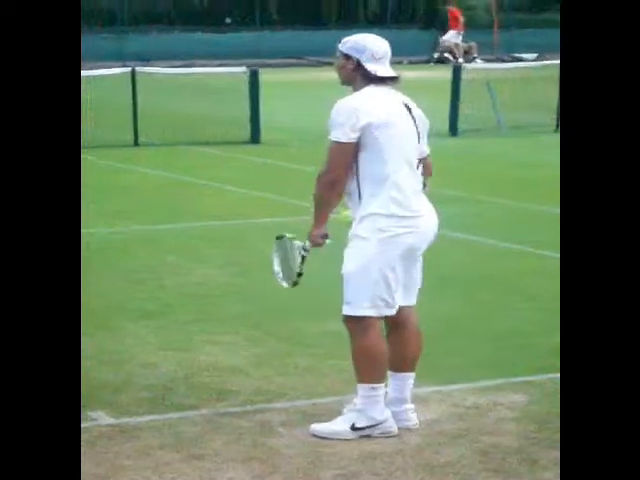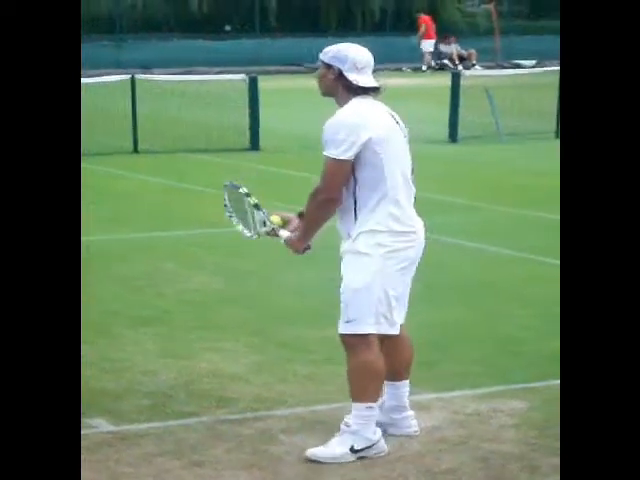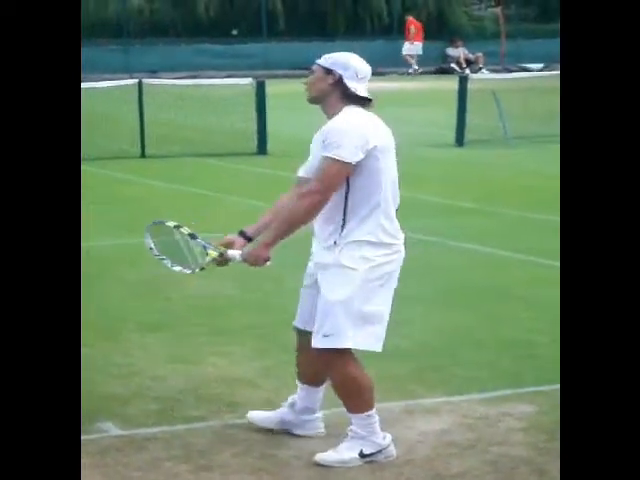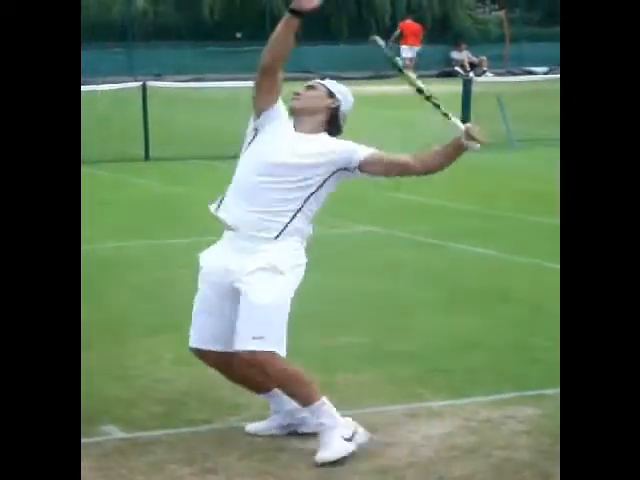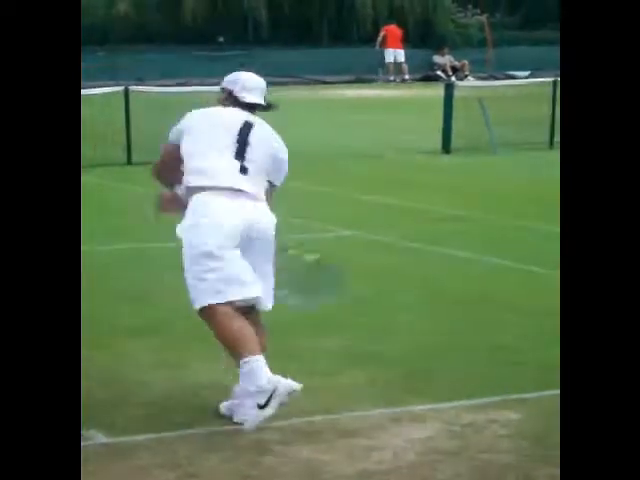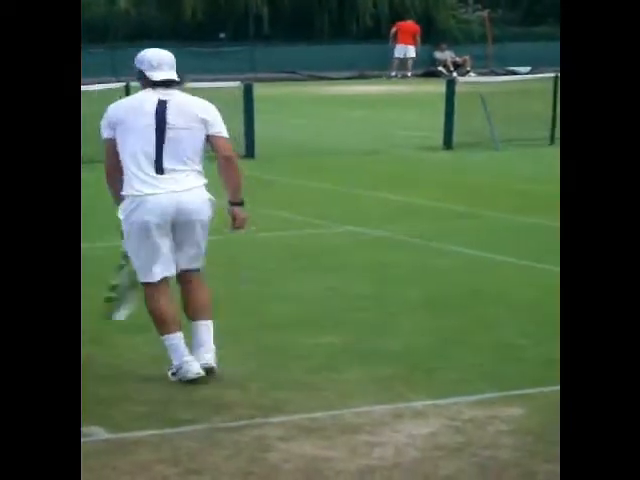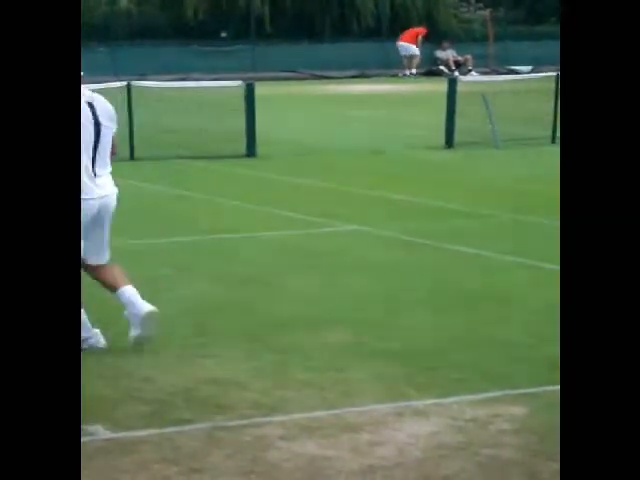
dt=0.7s
person 1, frame 1
left shoulder: (352, 106)
right shoulder: (408, 106)
left elbow: (334, 176)
left wrist: (319, 223)
left hip: (384, 226)
right hip: (415, 219)
left knee: (362, 317)
right knee: (401, 313)
left ankle: (372, 413)
right ankle: (398, 404)
person 1, frame 2
left shoulder: (345, 121)
right shoulder: (378, 113)
left elbow: (329, 193)
left wrist: (304, 234)
right wrist: (303, 218)
left hip: (378, 241)
right hip: (394, 234)
left knee: (359, 334)
right knee: (387, 328)
left ankle: (363, 434)
right ankle: (396, 412)
person 1, frame 3
left shoulder: (350, 127)
right shoulder: (337, 130)
left elbow: (316, 195)
right elbow: (296, 194)
left wrist: (267, 244)
right wrist: (246, 235)
left hip: (361, 255)
right hip: (337, 251)
left knee: (335, 347)
right knee: (309, 334)
left ankle: (370, 439)
right ankle: (302, 414)
person 1, frame 4
left shoulder: (338, 151)
right shoulder: (271, 122)
left elbow: (412, 165)
right elbow: (269, 67)
left wrist: (452, 146)
left hip: (272, 259)
right hip: (227, 251)
left knee: (259, 355)
right knee: (208, 349)
left ankle: (339, 427)
right ankle: (290, 412)
person 1, frame 5
left shoulder: (197, 118)
right shoulder: (274, 142)
left elbow: (163, 170)
left wrist: (178, 191)
left hip: (210, 213)
right hip: (257, 217)
left knee: (217, 308)
right knee: (245, 309)
left ankle: (262, 384)
right ankle: (252, 392)
person 1, frame 6
left shoulder: (118, 111)
right shoulder: (202, 107)
left elbow: (112, 167)
right elbow: (227, 156)
left wrist: (119, 200)
right wrist: (237, 203)
left hip: (144, 203)
right hip: (193, 199)
left knee: (155, 283)
right knee: (191, 274)
left ankle: (183, 362)
right ankle: (204, 351)
person 1, frame 7
right shoulder: (102, 103)
left hip: (83, 198)
right hip: (105, 194)
right knee: (96, 263)
left ankle: (86, 334)
right ankle: (137, 305)
